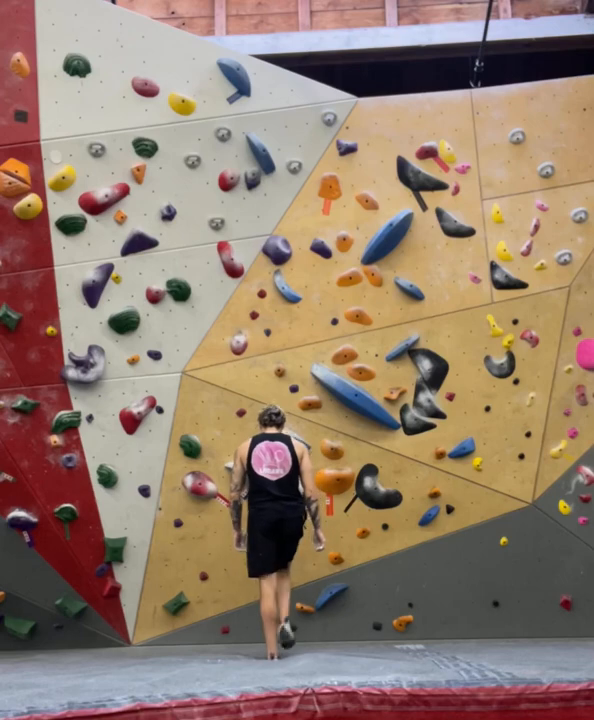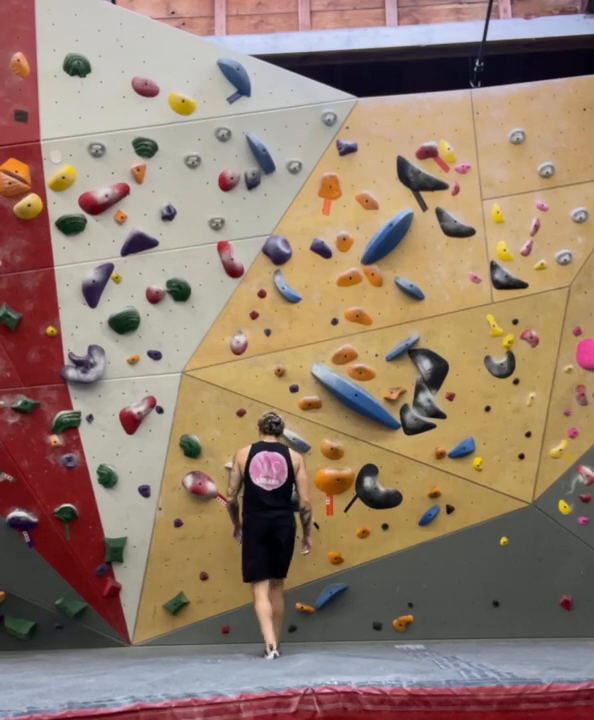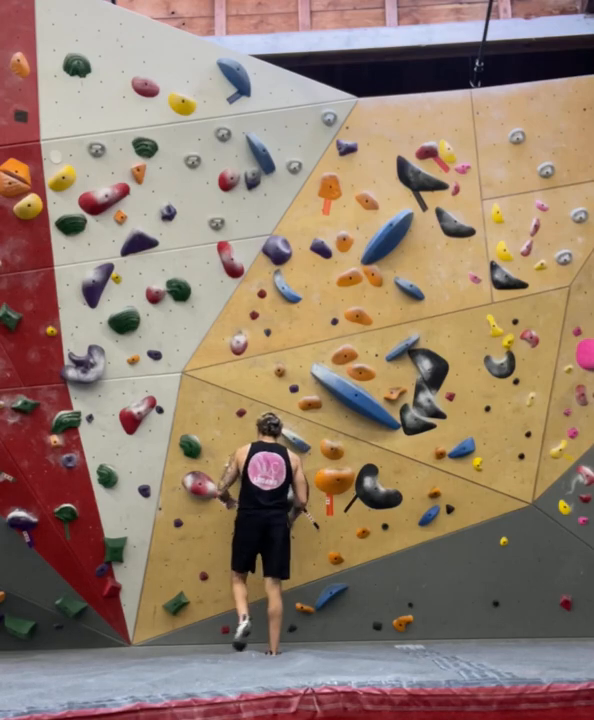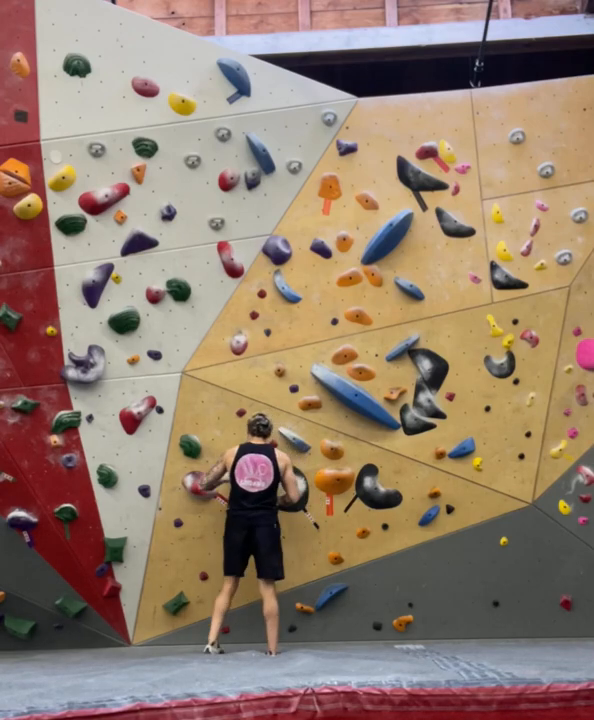
dt=0.3s
person 1, frame 1
left shoulder: (245, 448)
right shoulder: (297, 446)
left elbow: (235, 494)
right elbow: (310, 492)
left wrist: (237, 529)
right wrist: (317, 527)
left hip: (261, 517)
right hip: (292, 516)
left knee: (267, 584)
right knee: (283, 570)
left ankle: (271, 653)
right ankle: (285, 622)
person 1, frame 2
left shoulder: (243, 454)
right shoulder: (294, 457)
left elbow: (231, 497)
right elbow: (305, 502)
left wrist: (237, 524)
right wrist: (306, 534)
left hip: (255, 525)
right hip: (283, 525)
left knee: (260, 591)
right knee: (277, 587)
left ankle: (270, 647)
right ankle: (274, 645)
person 1, frame 3
left shoulder: (242, 452)
right shoulder: (292, 458)
left elbow: (221, 490)
right elbow: (302, 499)
left wrist: (231, 502)
right wrist: (289, 518)
left hip: (248, 522)
right hip: (277, 524)
left knee: (238, 577)
right knee: (273, 587)
left ankle: (243, 618)
right ankle: (273, 650)
person 1, frame 4
left shoulder: (232, 453)
right shoulder: (281, 457)
left elbow: (205, 484)
right elbow: (293, 497)
left wrist: (223, 479)
left hip: (237, 524)
right hip: (266, 525)
left knee: (229, 586)
right knee: (268, 589)
left ankle: (212, 642)
right ankle: (272, 649)
